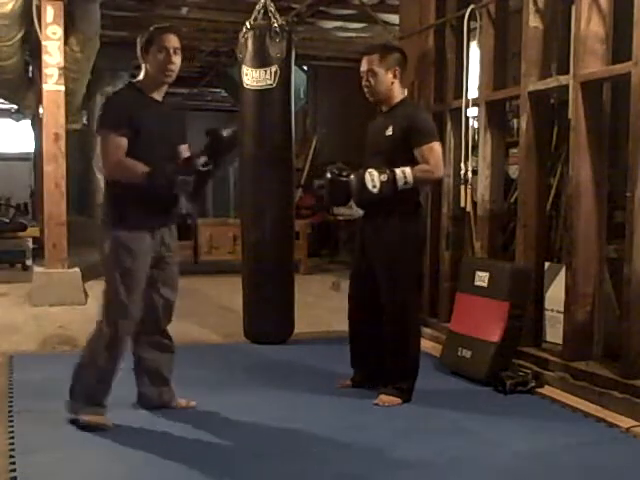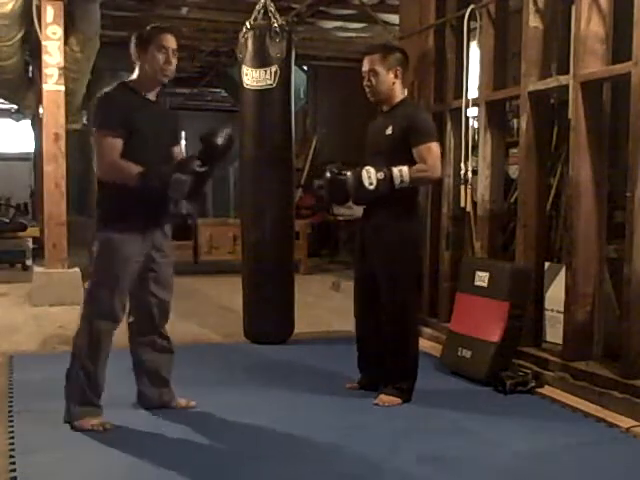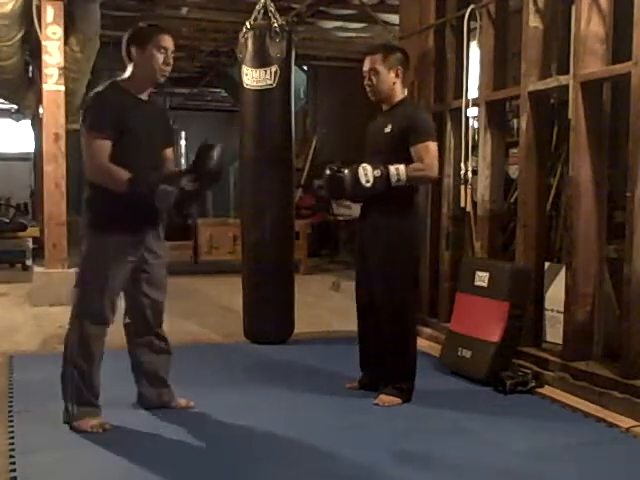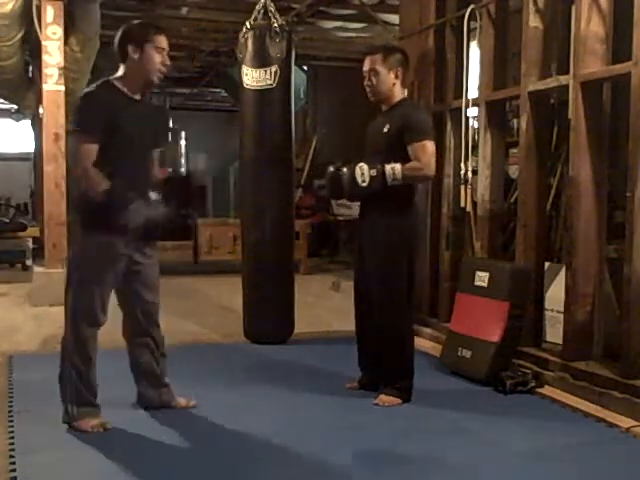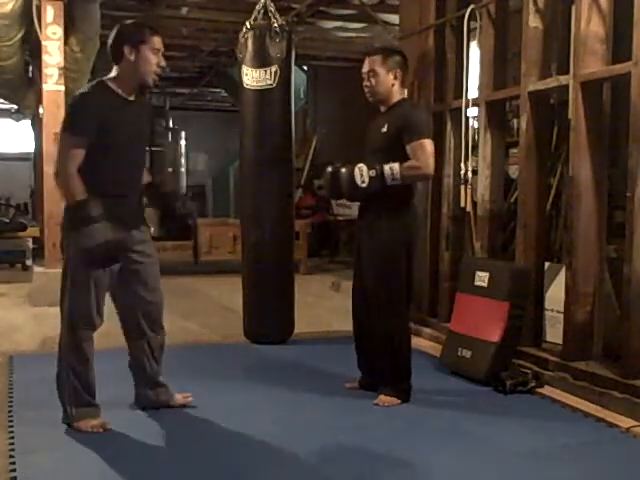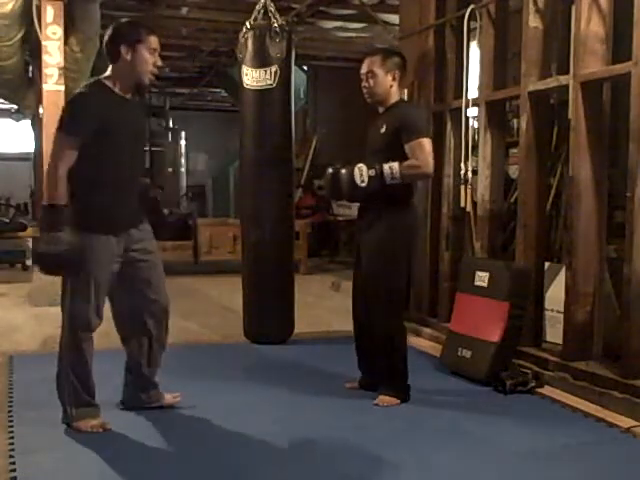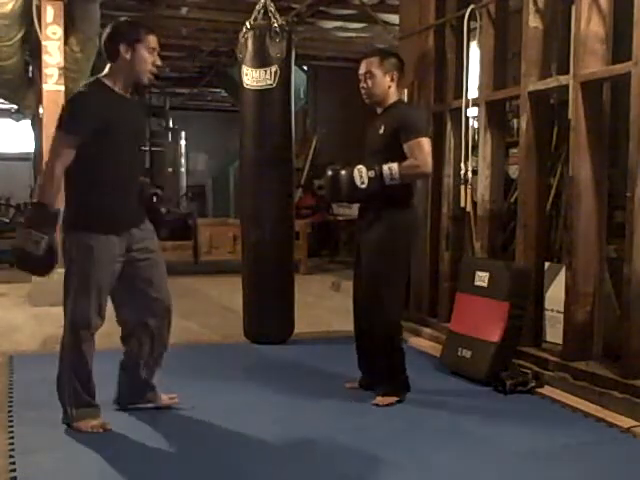
dt=0.1s
person 1, frame 1
left shoulder: (173, 115)
right shoulder: (121, 103)
left elbow: (181, 167)
right elbow: (112, 164)
left wrist: (200, 165)
right wrist: (160, 176)
left hip: (163, 224)
right hip: (128, 225)
left knee: (159, 312)
right knee: (121, 315)
left ankle: (156, 390)
right ankle: (86, 400)
person 1, frame 2
left shoulder: (166, 114)
right shoulder: (114, 102)
left elbow: (176, 167)
right elbow: (107, 164)
right wrist: (158, 178)
left hip: (155, 226)
right hip: (118, 227)
left knee: (154, 313)
right knee: (102, 314)
left ankle: (155, 390)
right ankle: (82, 404)
person 1, frame 3
left shoulder: (158, 113)
right shoulder: (105, 102)
left elbow: (167, 168)
right elbow: (96, 167)
left wrist: (190, 176)
right wrist: (145, 186)
left hip: (147, 228)
right hip: (109, 229)
left knee: (150, 314)
right knee: (92, 316)
left ankle: (155, 391)
right ankle: (81, 405)
person 1, frame 4
left shoulder: (152, 111)
right shoulder: (96, 101)
right elbow: (82, 167)
right wrist: (120, 204)
left hip: (137, 229)
right hip: (101, 229)
left knee: (145, 313)
right knee: (85, 317)
left ankle: (154, 390)
right ankle: (80, 406)
person 1, frame 5
left shoulder: (142, 110)
right shoulder: (89, 102)
right elbow: (66, 170)
left wrist: (156, 192)
right wrist: (88, 218)
left hip: (134, 229)
right hip: (93, 229)
left knee: (147, 312)
right knee: (81, 319)
left ankle: (151, 390)
right ankle: (79, 407)
person 1, frame 6
left shoulder: (135, 107)
right shoulder: (87, 102)
right elbow: (58, 169)
right wrist: (54, 224)
left hip: (134, 228)
right hip: (92, 232)
left knee: (153, 308)
right knee: (82, 321)
left ankle: (141, 388)
right ankle: (80, 407)
person 1, frame 7
left shoulder: (134, 106)
right shoulder: (87, 101)
right elbow: (55, 168)
left wrist: (149, 197)
right wrist: (42, 222)
left hip: (136, 227)
right hip: (94, 232)
left knee: (155, 307)
right knee: (84, 321)
left ankle: (137, 389)
right ankle: (80, 407)
person 2, frame 1
left shoulder: (414, 117)
right shoulder: (376, 122)
left elbow: (434, 170)
left wrist: (388, 179)
right wrist: (353, 183)
left hip: (401, 223)
right hip: (373, 222)
left knee: (400, 305)
right knee: (361, 300)
left ankle: (399, 384)
right ankle: (367, 372)
person 2, frame 2
left shoulder: (414, 117)
right shoulder: (376, 122)
left elbow: (432, 170)
left wrist: (384, 177)
right wrist: (356, 183)
left hip: (400, 222)
right hip: (373, 219)
left knee: (398, 304)
right knee: (368, 301)
left ankle: (399, 384)
right ankle: (374, 374)
person 2, frame 3
left shoulder: (413, 117)
right shoulder: (377, 121)
left elbow: (429, 169)
left wrist: (382, 175)
right wrist: (351, 180)
left hip: (397, 221)
right hip: (371, 219)
left knee: (395, 303)
right knee: (368, 301)
left ankle: (398, 384)
right ankle: (373, 374)
person 2, frame 4
left shoulder: (412, 116)
right shoulder: (377, 121)
left elbow: (426, 168)
left wrist: (378, 174)
right wrist: (355, 179)
left hip: (395, 220)
right hip: (371, 218)
left knee: (392, 303)
right knee: (367, 300)
left ankle: (398, 384)
right ankle: (373, 375)
person 2, frame 5
left shoulder: (411, 116)
right shoulder: (378, 121)
left elbow: (424, 167)
left wrist: (377, 174)
right wrist: (351, 180)
left hip: (393, 220)
right hip: (370, 218)
left knee: (390, 303)
right knee: (364, 301)
left ankle: (397, 384)
right ankle: (372, 375)
person 2, frame 6
left shoulder: (409, 116)
right shoulder: (378, 122)
left elbow: (424, 166)
left wrist: (376, 174)
right wrist: (352, 181)
left hip: (393, 219)
right hip: (370, 217)
left knee: (385, 302)
right knee: (365, 301)
left ankle: (395, 384)
right ankle: (372, 375)
person 2, frame 7
left shoulder: (408, 117)
right shoulder: (377, 123)
left elbow: (423, 165)
left wrist: (376, 175)
right wrist: (352, 182)
left hip: (393, 219)
right hip: (371, 217)
left knee: (382, 301)
right knee: (365, 300)
left ankle: (394, 382)
right ankle: (373, 374)
